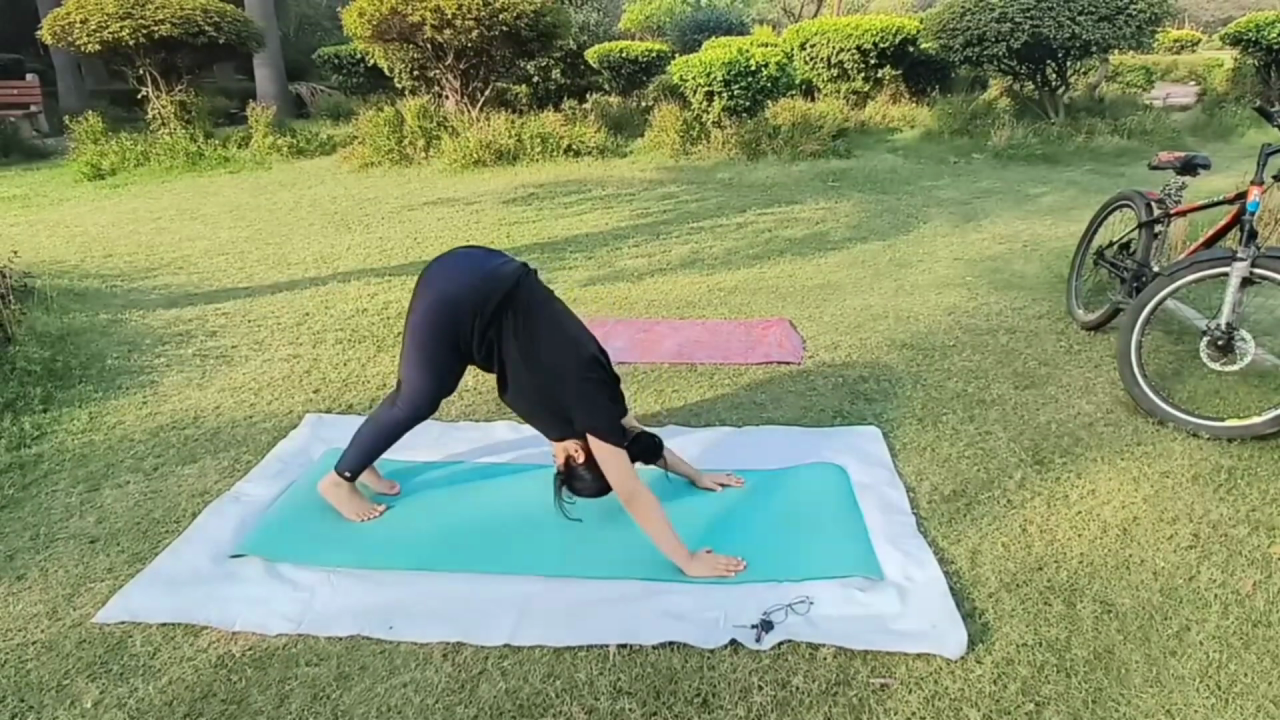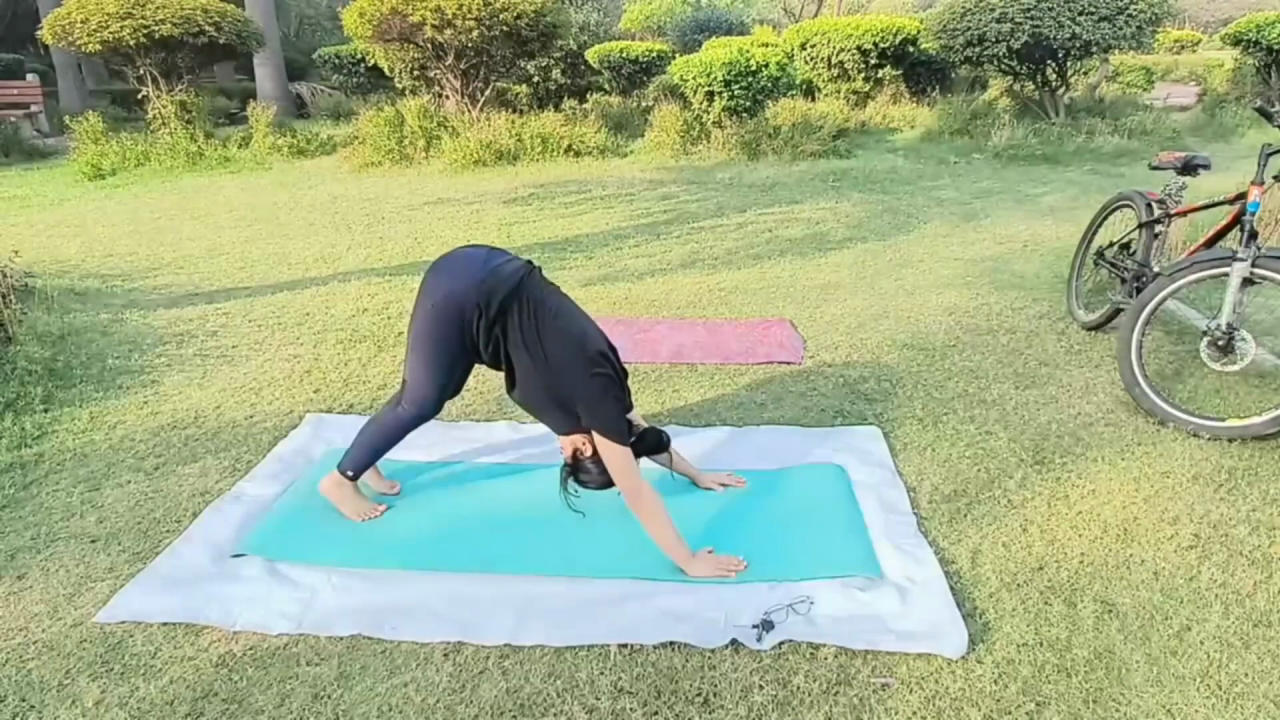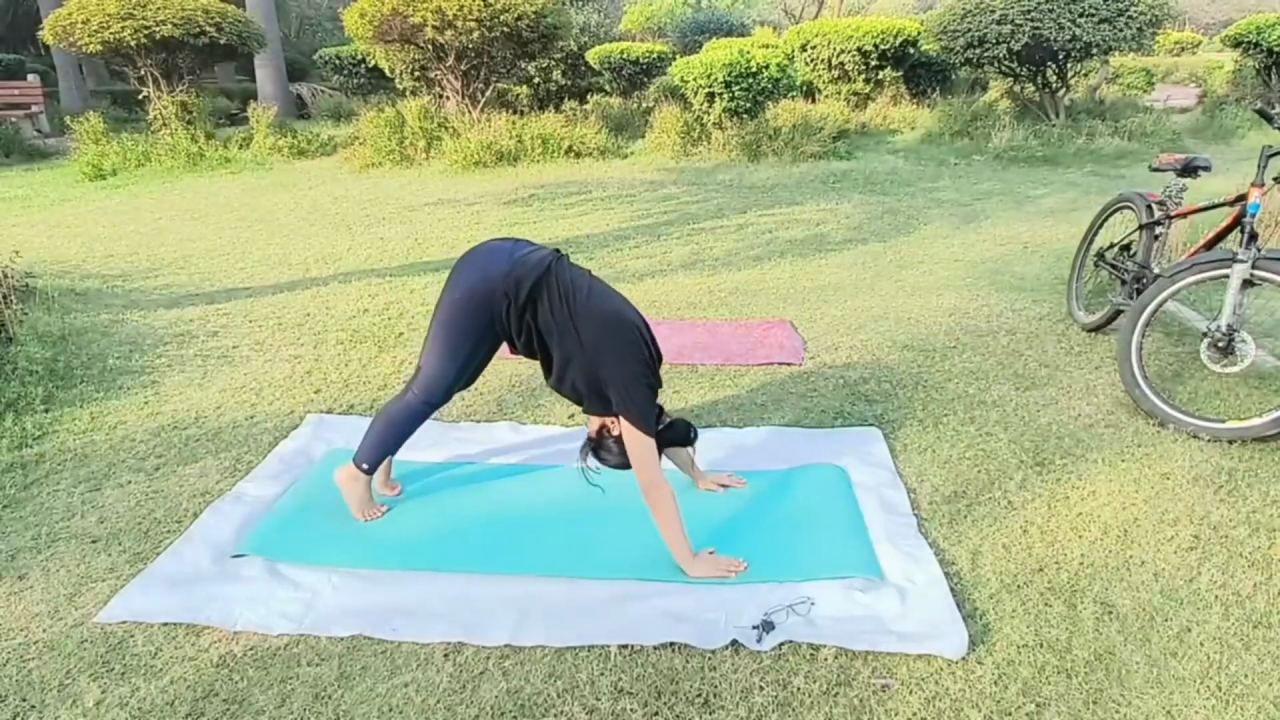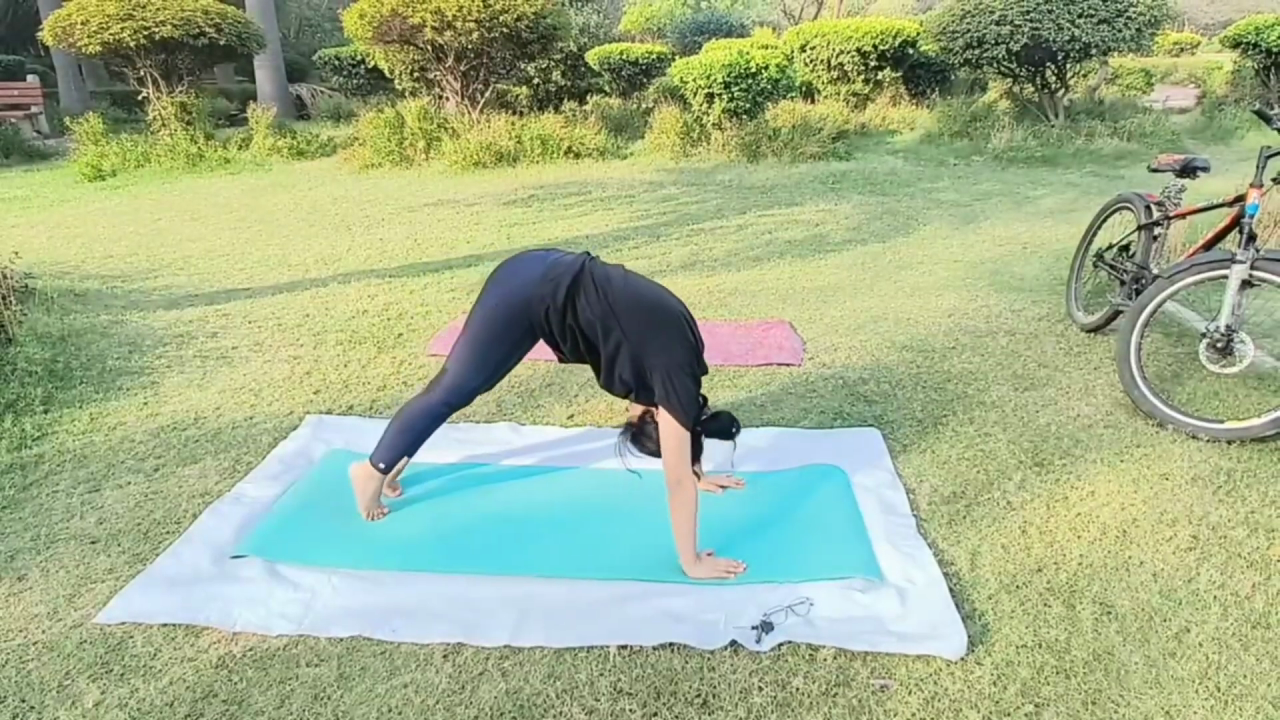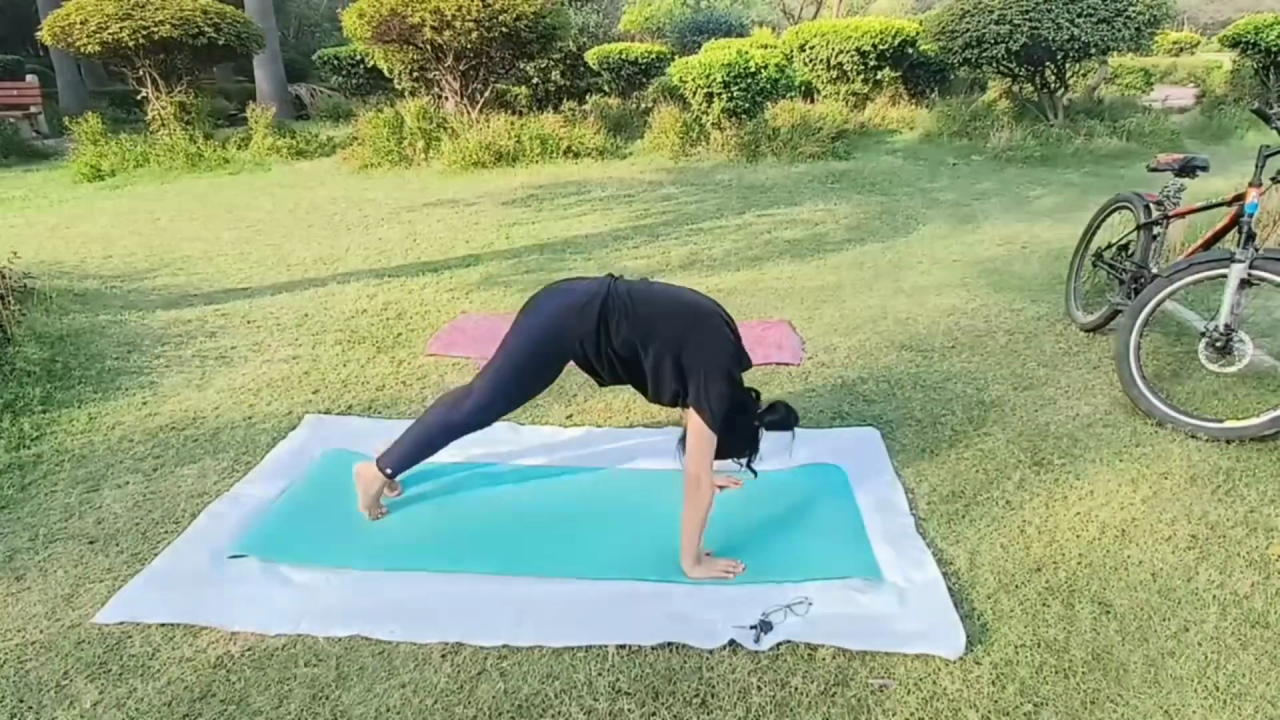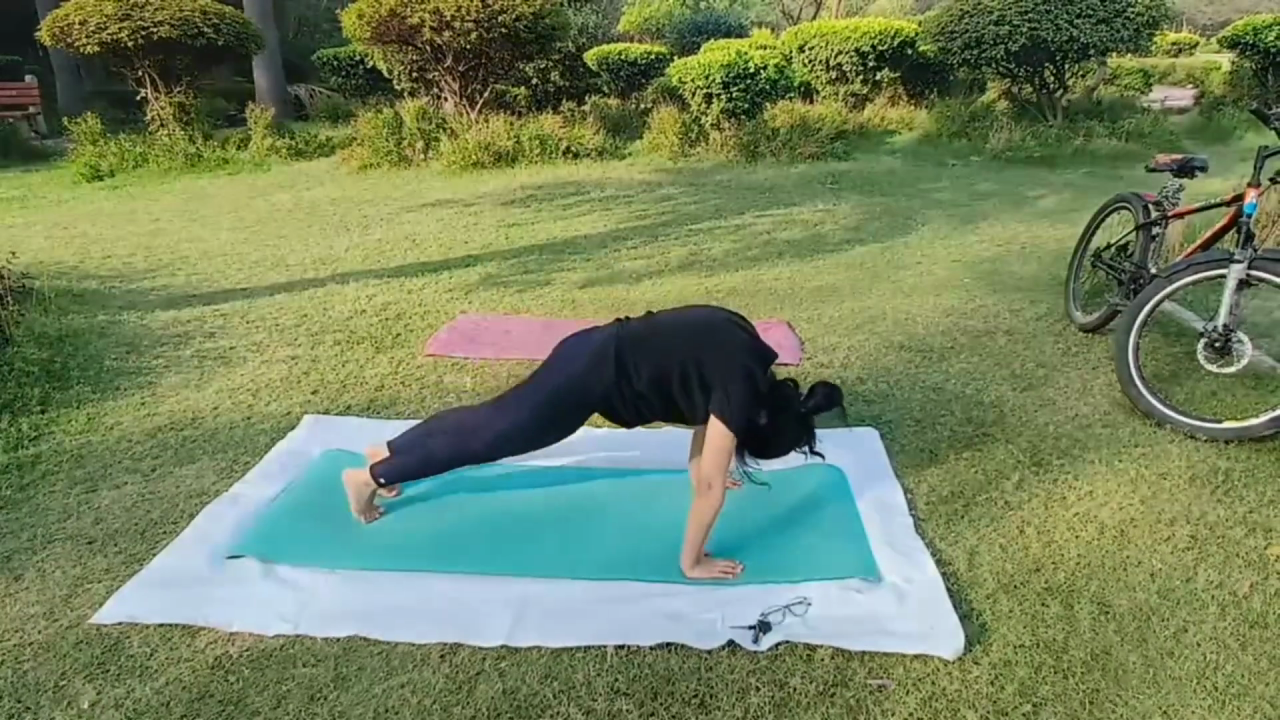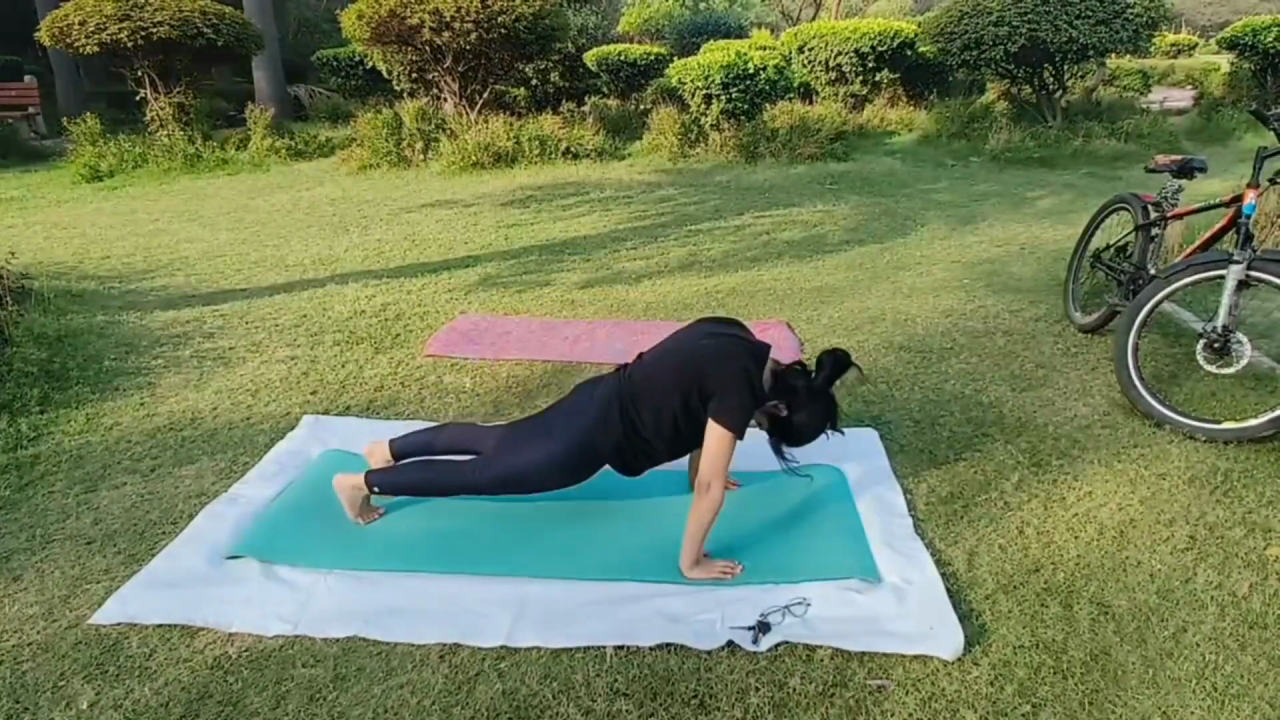
dt=0.3s
person 1, frame 1
left shoulder: (595, 396)
right shoulder: (590, 406)
left elbow: (634, 436)
right elbow: (633, 495)
left wrist: (696, 475)
right wrist: (689, 562)
left hip: (480, 281)
right hip: (459, 294)
left knee: (421, 396)
right knee: (415, 401)
left ankle: (362, 466)
right ankle: (339, 481)
person 1, frame 2
left shoulder: (602, 385)
right shoulder: (597, 397)
left elbow: (639, 431)
right elbow: (636, 493)
left wrist: (696, 475)
right wrist: (690, 562)
left hip: (487, 280)
right hip: (464, 293)
left knee: (424, 397)
right knee: (420, 403)
left ankle: (366, 464)
right ankle: (341, 479)
person 1, frame 3
left shoulder: (633, 372)
right shoulder: (628, 384)
left elbow: (660, 426)
right elbow: (652, 484)
left wrist: (698, 476)
right wrist: (689, 563)
left hip: (516, 272)
right hip: (495, 283)
left knee: (441, 383)
right knee: (430, 390)
left ankle: (380, 457)
right ankle: (356, 473)
person 1, frame 4
left shoulder: (679, 359)
right shoulder: (676, 377)
right elbow: (679, 479)
left wrist: (700, 475)
right wrist: (692, 562)
left hip: (552, 279)
right hip: (536, 289)
left knee: (461, 386)
right knee: (453, 389)
left ankle: (397, 457)
right ankle: (373, 471)
person 1, frame 5
left shoulder: (719, 356)
right shoulder: (716, 380)
right elbow: (697, 480)
left wrist: (706, 475)
right wrist: (692, 562)
left hip: (578, 307)
right hip: (569, 321)
left knee: (479, 398)
right knee: (478, 406)
left ankle: (395, 457)
right ankle: (377, 472)
person 1, frame 6
left shoulder: (743, 351)
right shoulder: (743, 385)
right elbow: (709, 484)
left wrist: (701, 469)
right wrist: (692, 562)
left hip: (596, 355)
right hip: (594, 376)
left knee: (490, 418)
right knee: (486, 439)
left ankle: (388, 449)
right ankle: (369, 476)
person 1, frame 7
left shoulder: (740, 349)
right shoulder: (741, 385)
right elbow: (709, 487)
left wrist: (701, 473)
right wrist: (690, 563)
left hip: (600, 404)
right hip: (597, 436)
left knee: (492, 442)
right knee: (485, 473)
left ankle: (387, 451)
right ankle: (363, 482)
